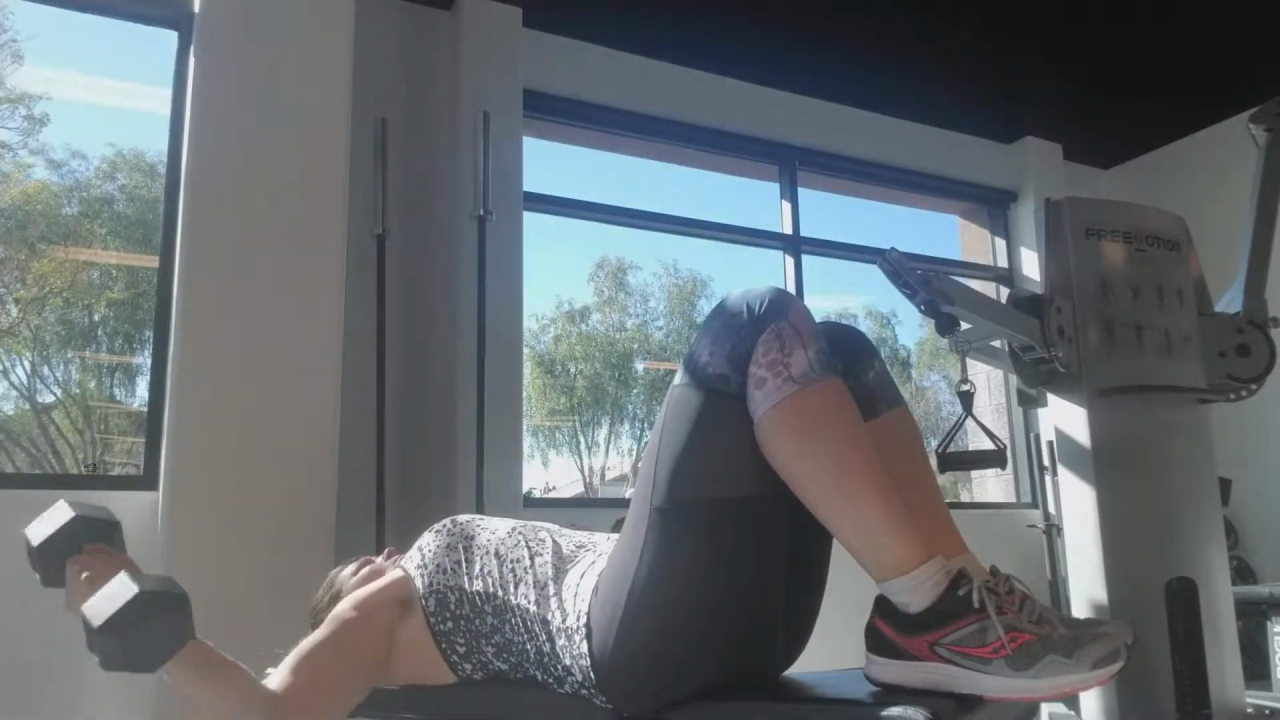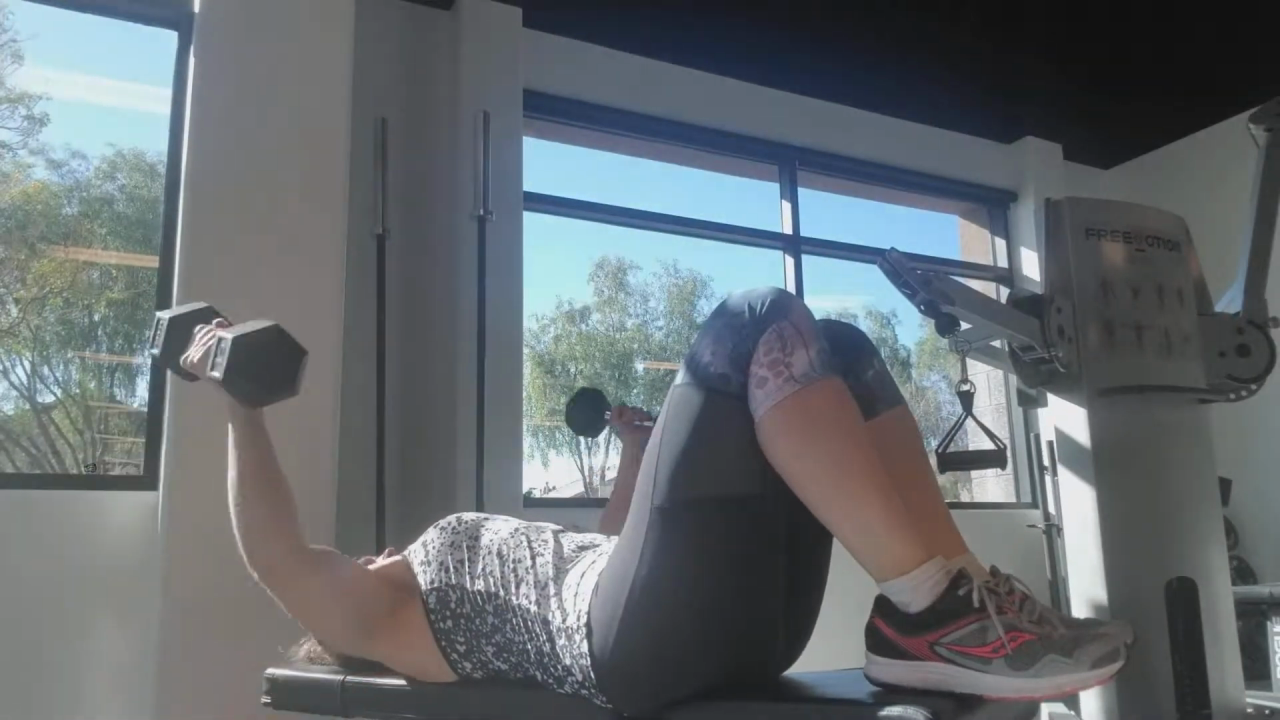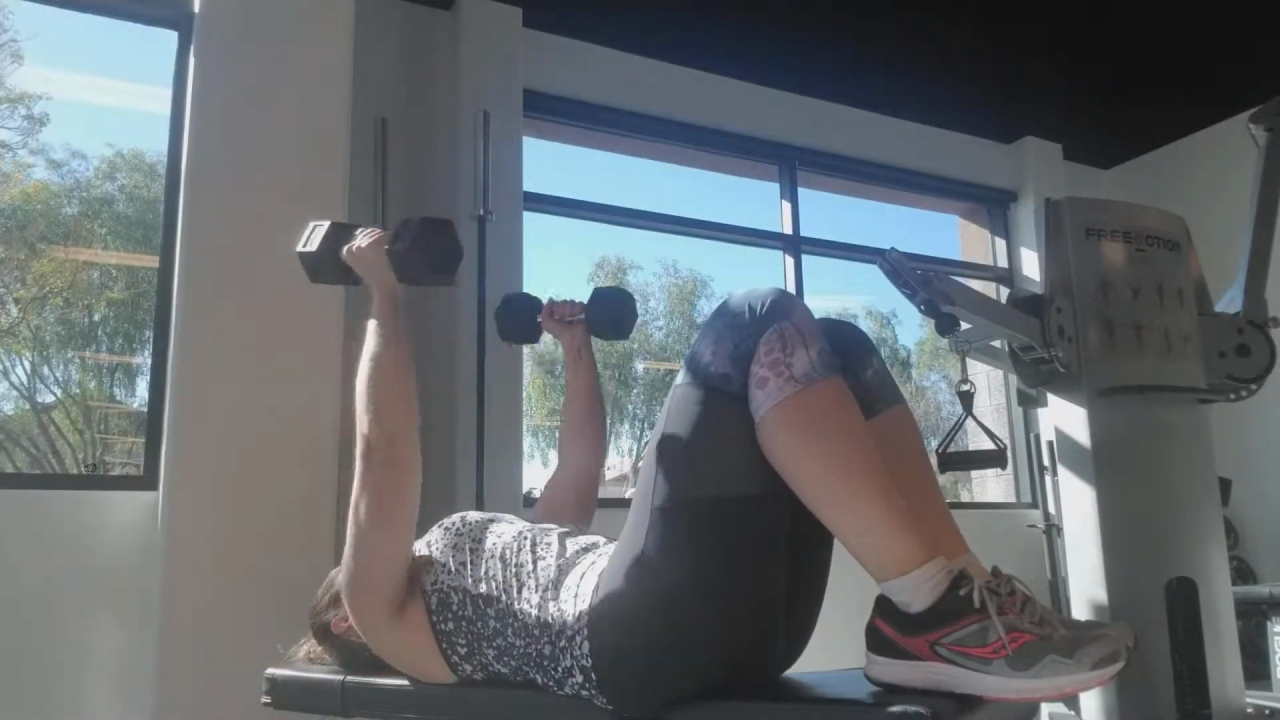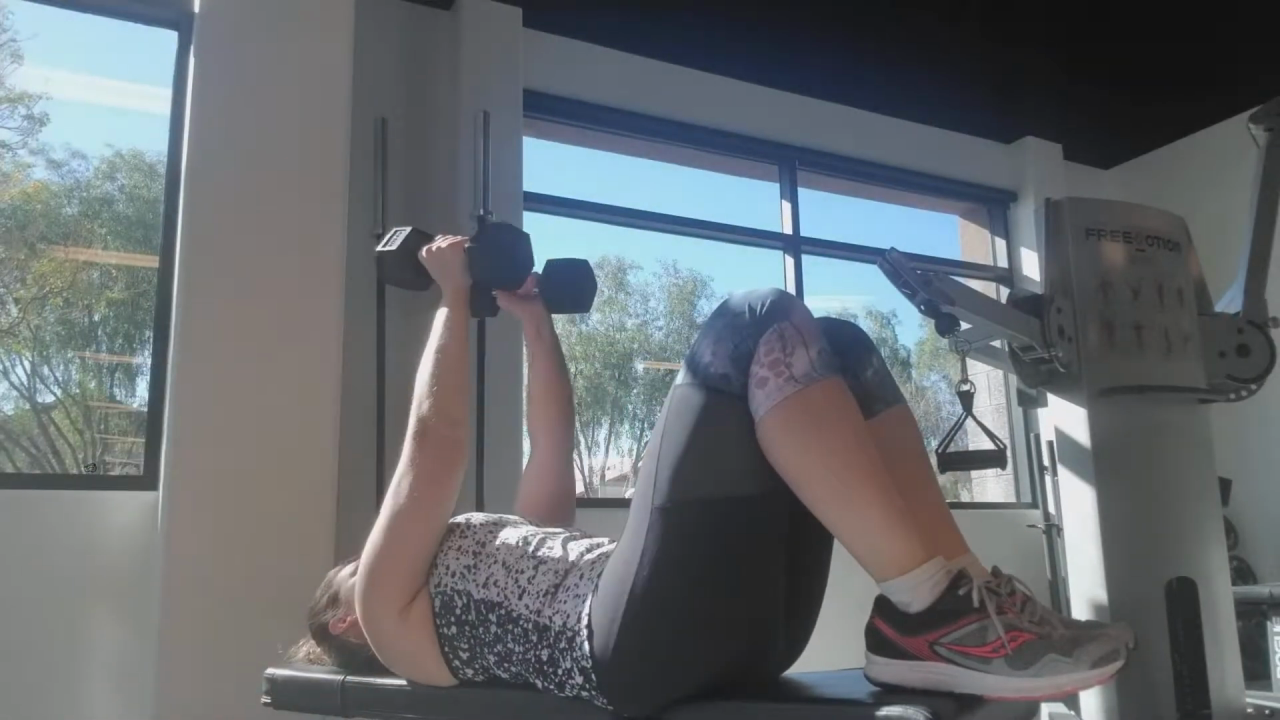
dt=0.3s
person 1, frame 1
left shoulder: (458, 559)
right shoulder: (383, 622)
left hip: (730, 623)
left knee: (836, 351)
right knee: (757, 325)
left ankle: (949, 601)
right ankle: (929, 619)
person 1, frame 2
left shoulder: (459, 573)
right shoulder: (379, 611)
right elbow: (287, 566)
left wrist: (632, 445)
right wrist: (241, 406)
left hip: (722, 620)
right hip: (640, 634)
left knee: (837, 350)
right knee: (756, 325)
left ankle: (949, 596)
right ankle: (931, 617)
person 1, frame 3
left shoulder: (502, 557)
right shoulder: (388, 610)
left elbow: (584, 460)
right elbow: (385, 453)
left wrist: (575, 346)
right wrist: (383, 300)
left hip: (733, 623)
right hip: (640, 639)
left knee: (837, 346)
right knee: (758, 326)
left ankle: (960, 595)
right ankle: (932, 617)
person 1, frame 4
left shoulder: (506, 552)
right shoulder: (392, 610)
left elbow: (552, 446)
right elbow: (433, 440)
left wrist: (535, 322)
right wrist: (453, 299)
left hip: (737, 617)
right hip: (643, 641)
left knee: (837, 347)
right knee: (757, 327)
left ankle: (957, 591)
right ankle: (931, 613)
